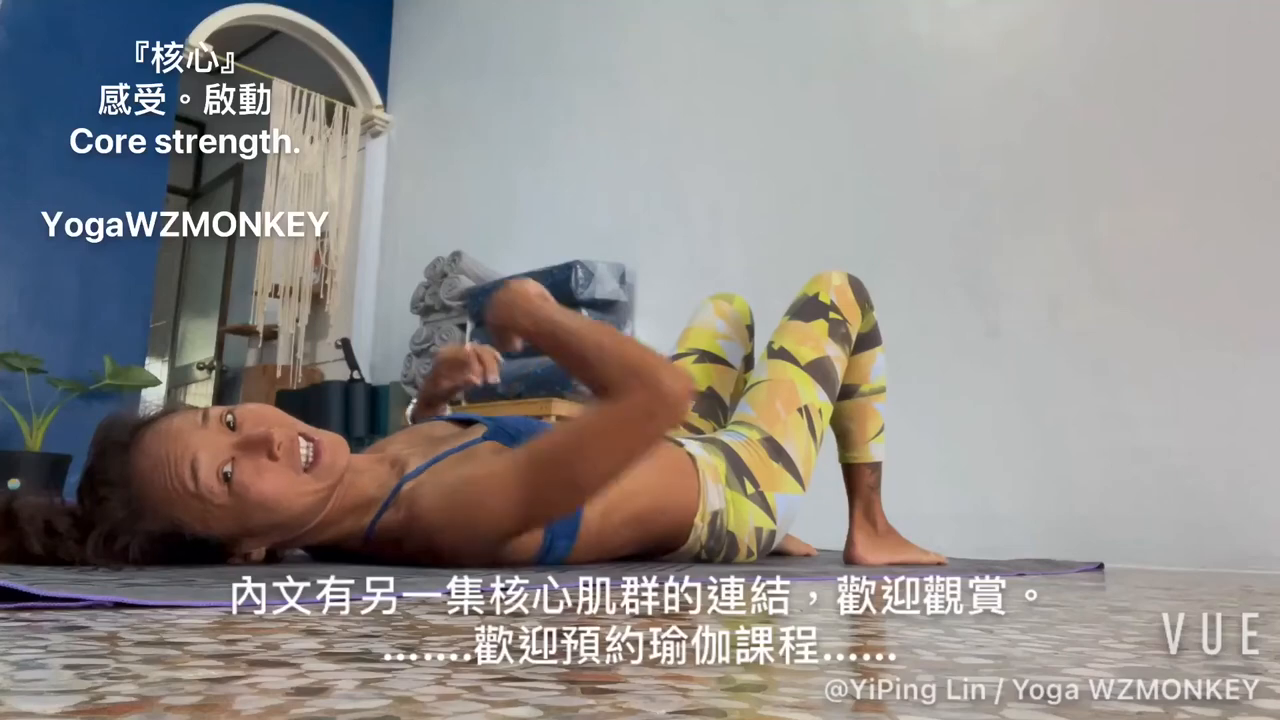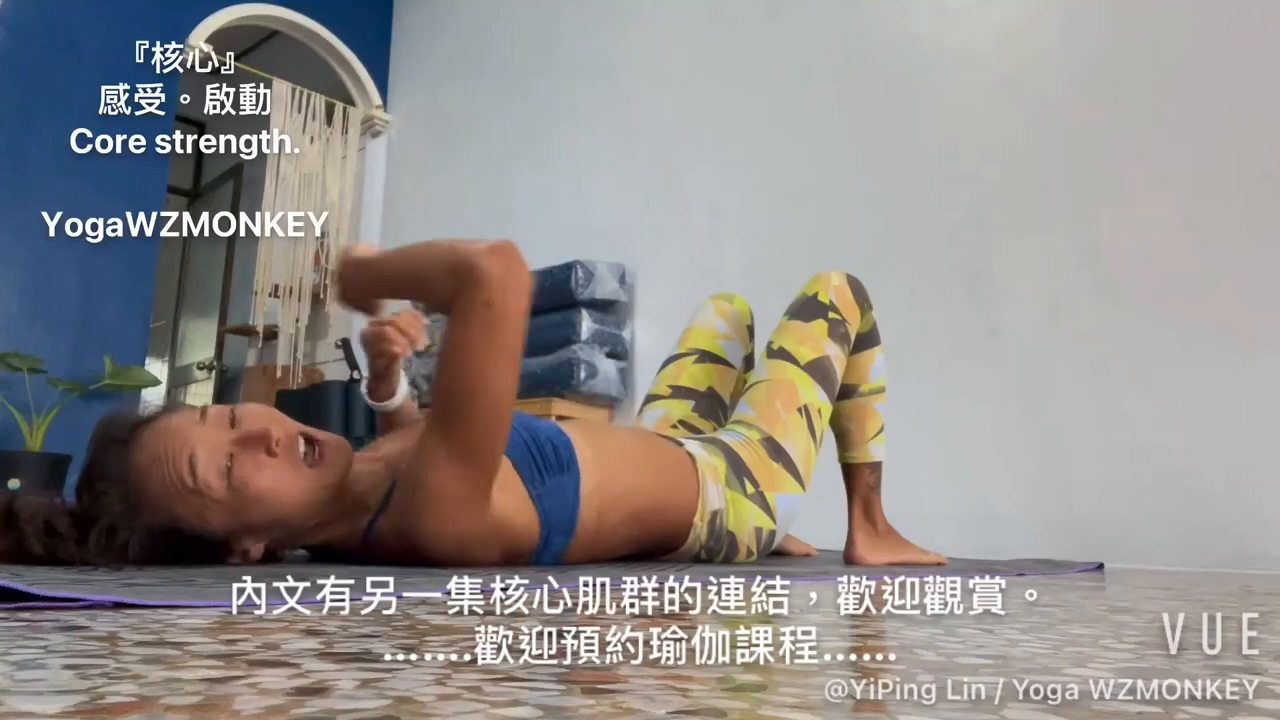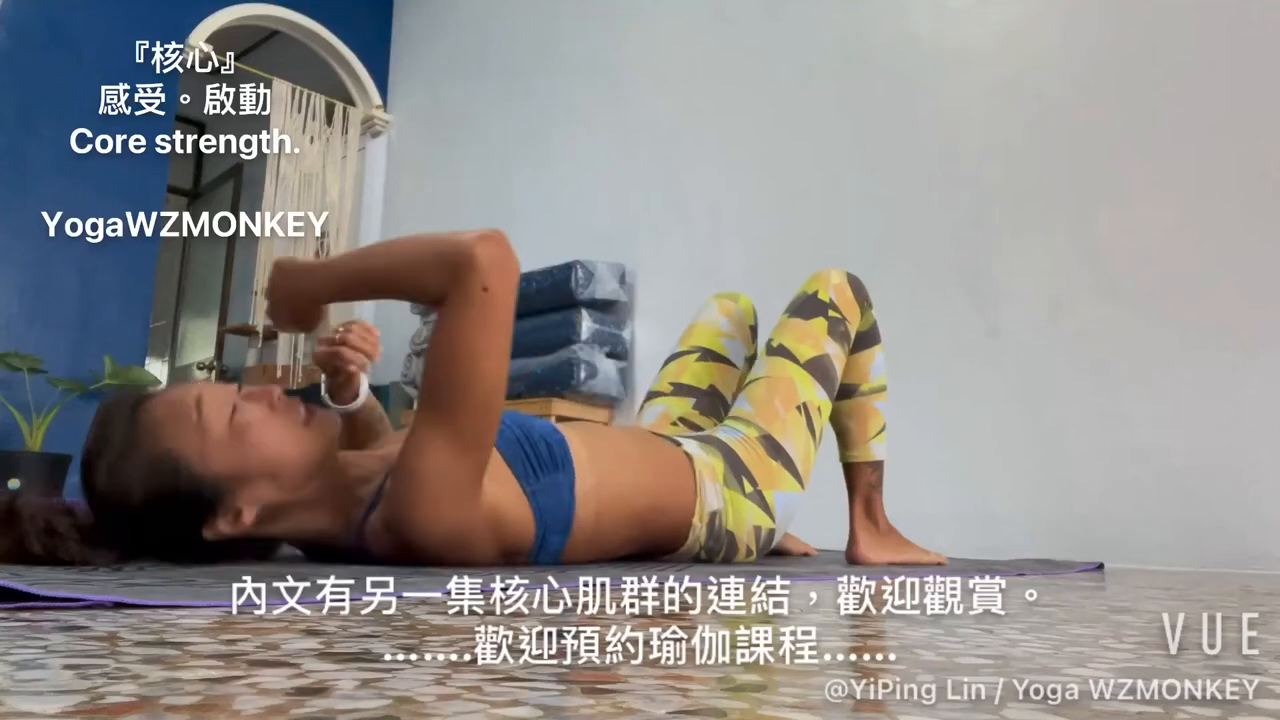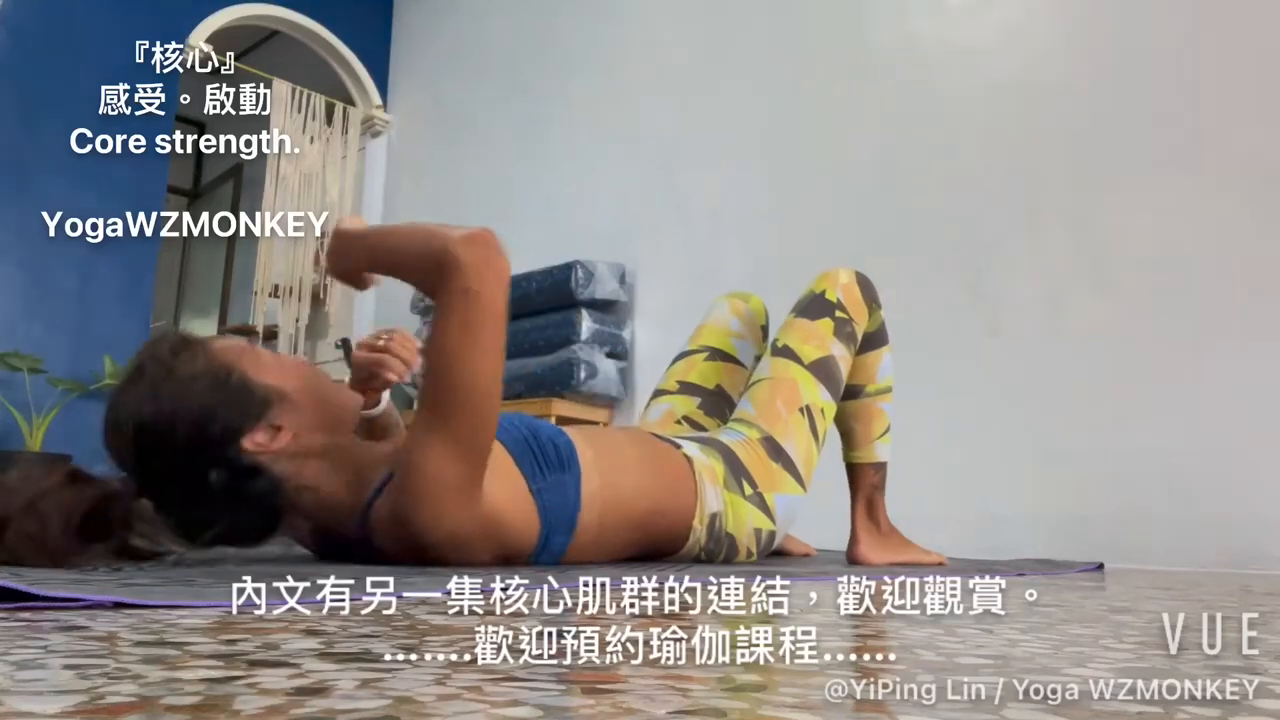
dt=0.2s
person 1, frame 1
left shoulder: (356, 490)
right shoulder: (450, 521)
right elbow: (653, 391)
left wrist: (433, 391)
right wrist: (535, 315)
left hip: (678, 487)
right hip: (731, 488)
left knee: (728, 308)
right knee: (837, 291)
left ankle: (781, 543)
right ankle: (870, 531)
person 1, frame 2
left shoulder: (355, 496)
right shoulder: (437, 518)
right elbow: (494, 270)
left wrist: (384, 378)
right wrist: (373, 272)
left hip: (663, 464)
right hip: (729, 486)
left knee: (727, 307)
right knee: (836, 290)
left ankle: (777, 541)
right ankle: (869, 530)
person 1, frame 3
left shoulder: (348, 499)
right shoulder: (425, 514)
left elbow: (376, 450)
right elbow: (485, 263)
left wrist: (346, 388)
right wrist: (315, 280)
left hip: (652, 459)
right hip: (727, 487)
left knee: (733, 308)
right knee: (837, 290)
left ankle: (784, 538)
right ankle: (870, 529)
person 1, frame 4
left shoulder: (328, 514)
right shoulder: (428, 509)
left elbow: (388, 456)
right elbow: (476, 258)
left wrist: (364, 401)
right wrist: (356, 243)
left hip: (662, 461)
right hip: (737, 488)
left knee: (741, 309)
right knee: (844, 288)
left ankle: (790, 536)
right ankle: (873, 529)
